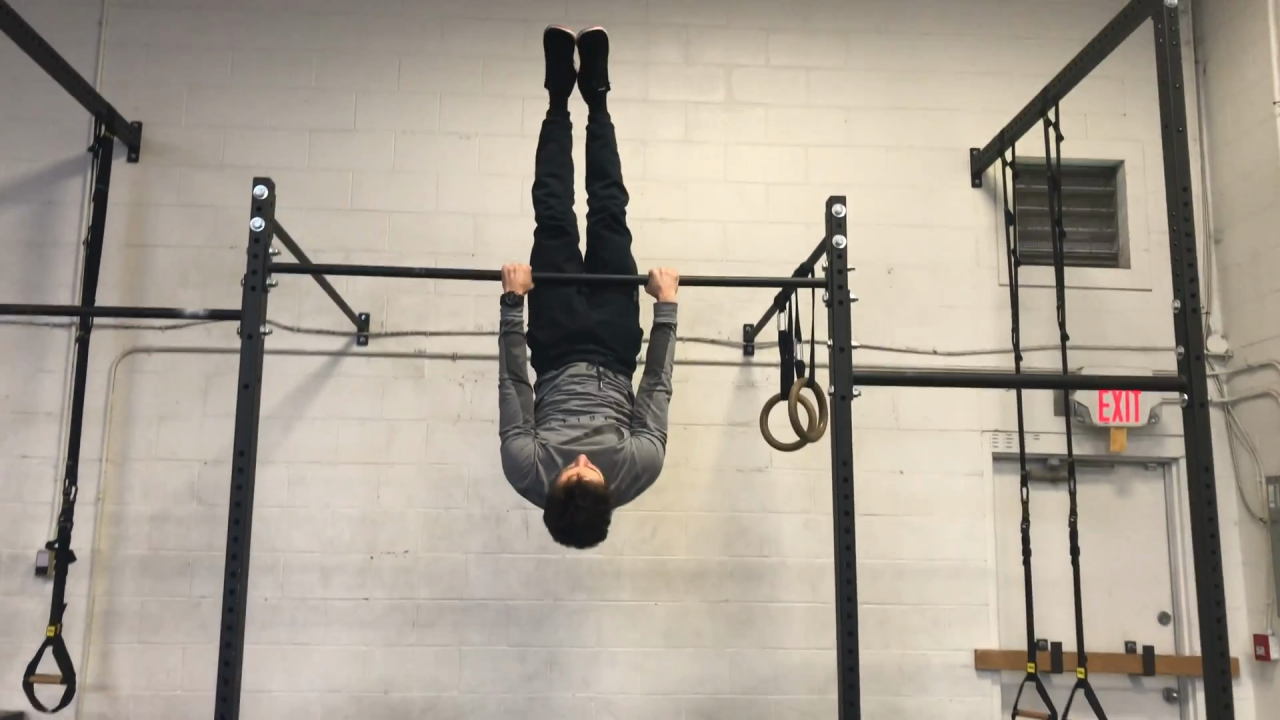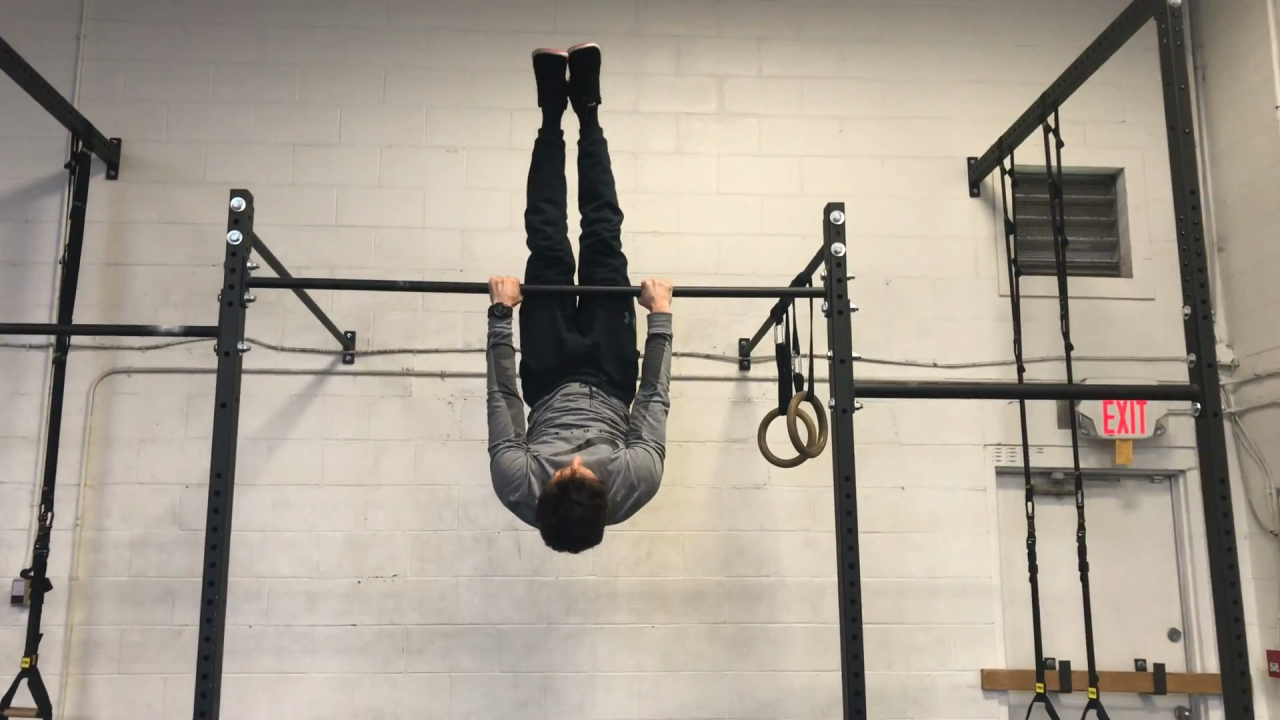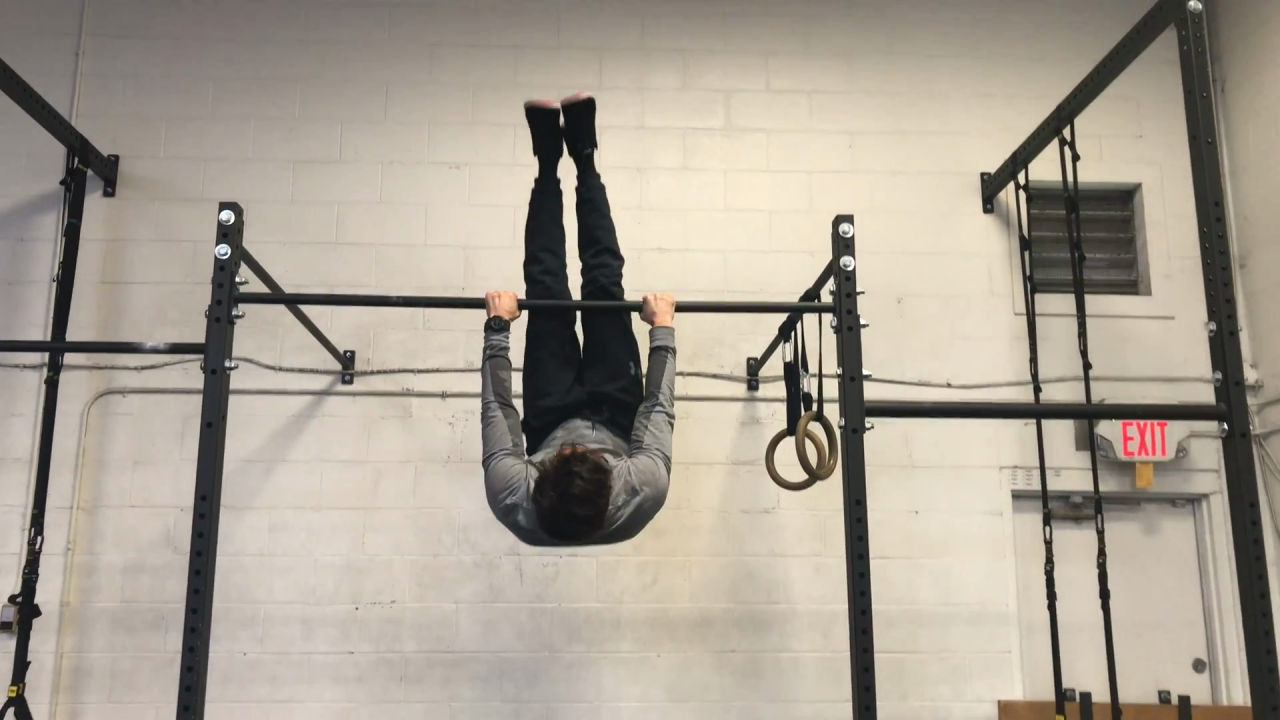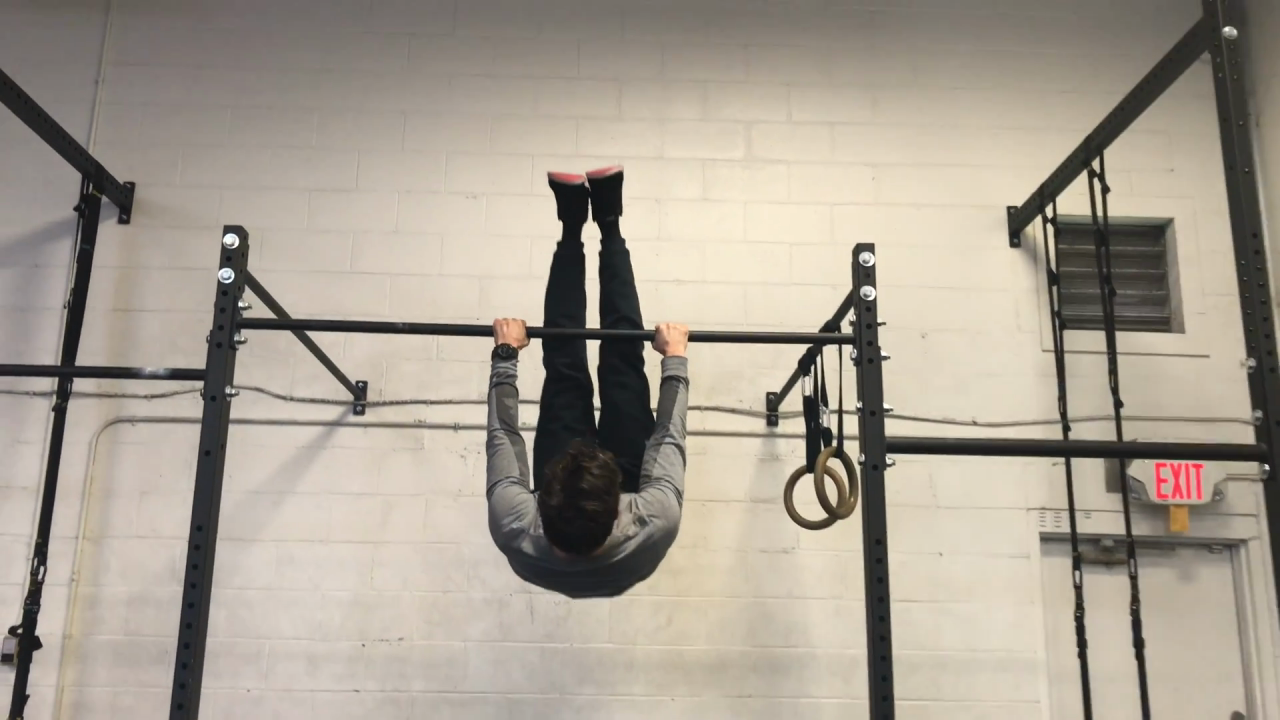
dt=0.4s
person 1, frame 1
left shoulder: (527, 474)
right shoulder: (638, 471)
left elbow: (512, 383)
right elbow: (657, 385)
left wrist: (513, 302)
right wrist: (666, 306)
left hip: (557, 354)
right hip: (611, 356)
left knee: (555, 226)
right knee: (607, 220)
left ankle: (561, 96)
right ankle: (594, 96)
person 1, frame 2
left shoulder: (517, 489)
right shoulder: (636, 485)
left elbow: (502, 396)
right elbow: (654, 398)
left wrist: (501, 314)
right wrist: (660, 317)
left hip: (550, 383)
right hip: (607, 384)
left knee: (549, 255)
right knee: (602, 252)
left ankle: (554, 118)
right ankle: (585, 115)
person 1, frame 3
left shoulder: (514, 505)
right shoulder: (640, 499)
left elbow: (496, 408)
right elbow: (658, 408)
left wrist: (498, 328)
right wrist: (662, 332)
left hip: (550, 423)
right hip: (614, 423)
left knee: (548, 301)
right knee: (605, 294)
left ankle: (550, 163)
right ankle: (583, 158)
person 1, frame 4
left shoulder: (519, 539)
right shoulder: (650, 534)
left elbow: (502, 436)
right elbow: (669, 440)
left wrist: (505, 356)
right wrist: (675, 362)
right hip: (624, 477)
left knee: (565, 370)
right knee: (622, 364)
left ankle: (573, 228)
right ankle: (608, 224)
